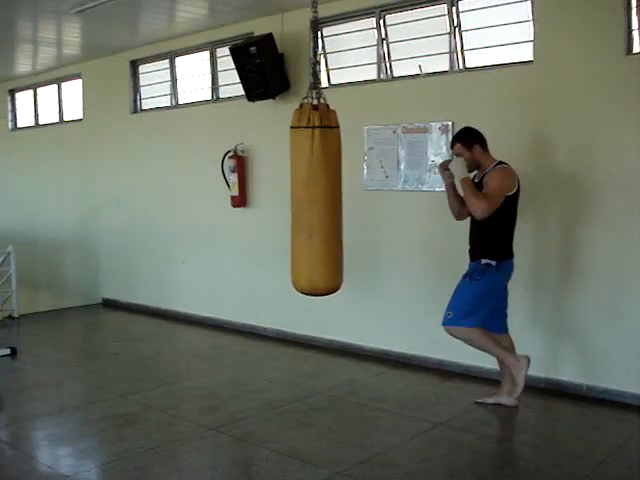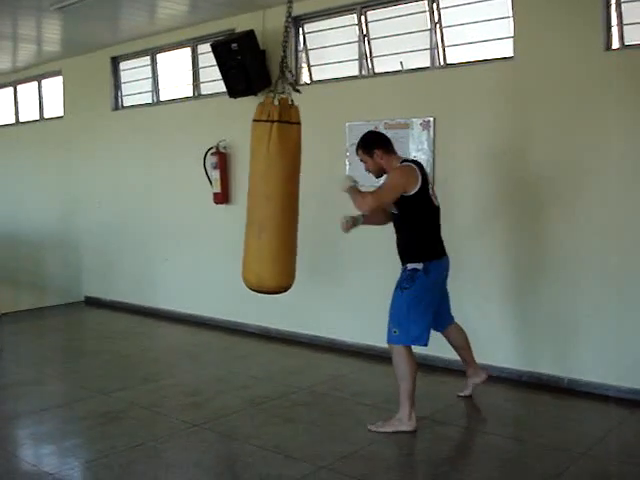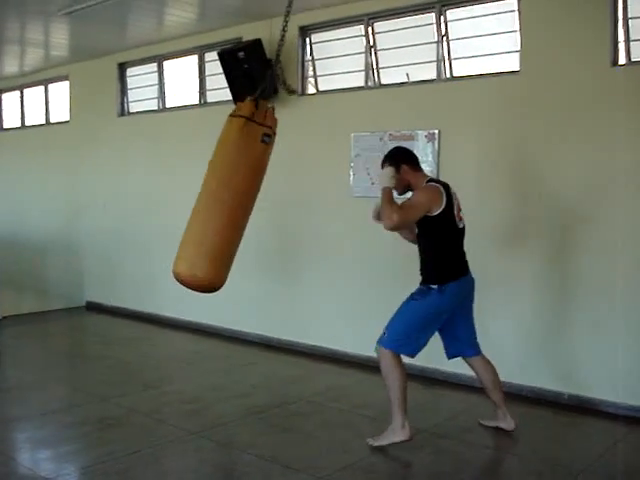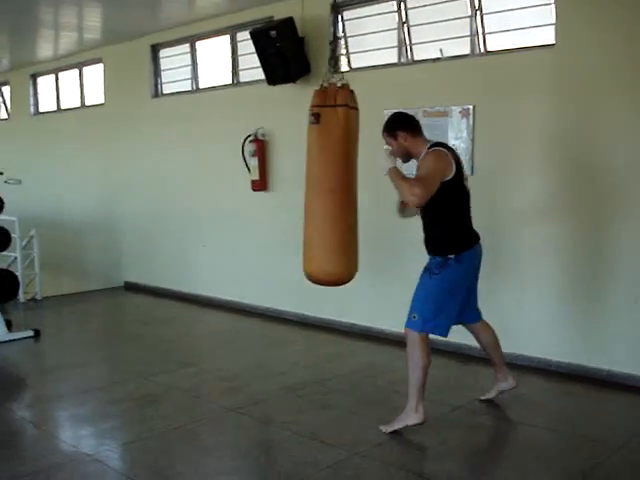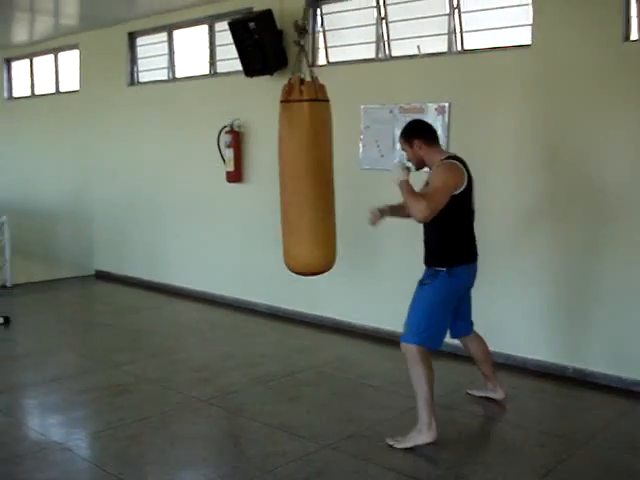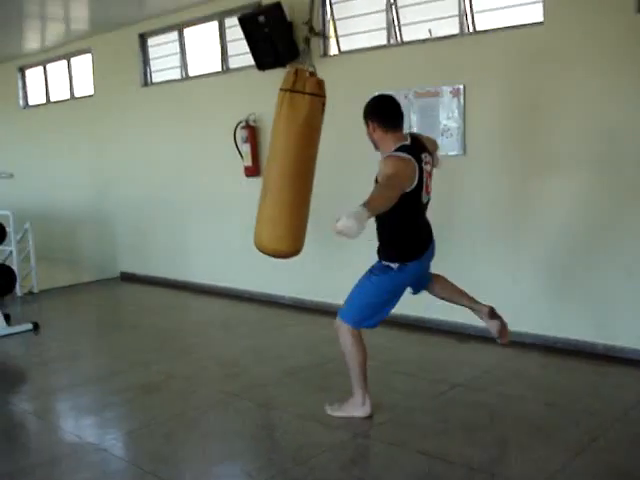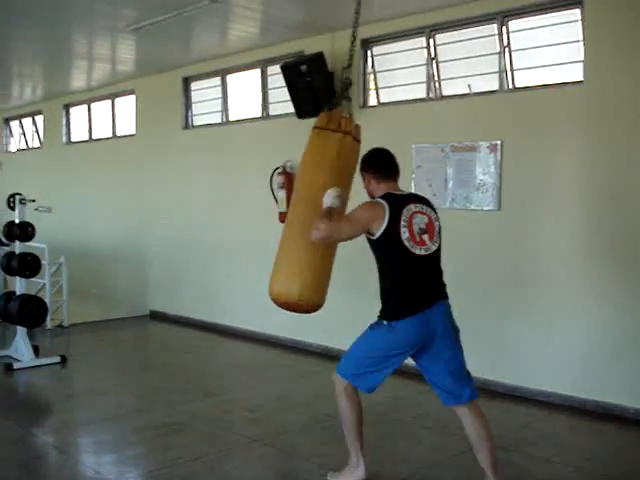
dt=0.7s
person 1, frame 1
left shoulder: (501, 173)
right shoulder: (482, 175)
left elbow: (481, 210)
right elbow: (460, 213)
left wrist: (460, 178)
right wrist: (450, 182)
left hip: (490, 264)
right hip: (491, 263)
left knee: (454, 323)
right knee: (495, 327)
left ankle: (514, 362)
right ankle: (508, 391)
person 1, frame 2
left shoulder: (405, 173)
right shoulder: (400, 176)
left elbow: (367, 205)
right elbow: (387, 214)
left wrist: (350, 188)
right wrist: (357, 220)
left hip: (420, 268)
right hip: (433, 263)
left knee: (398, 340)
right knee: (444, 322)
left ankle: (406, 417)
right ankle: (474, 372)
person 1, frame 3
left shoulder: (430, 193)
right shoulder: (441, 192)
left elbow: (393, 221)
right elbow: (416, 235)
left wrist: (386, 188)
right wrist: (385, 216)
left hip: (440, 289)
right hip: (460, 283)
left knee: (387, 349)
right knee: (471, 353)
left ankle: (399, 425)
right ankle: (503, 416)
person 1, frame 4
left shoulder: (436, 157)
right shoulder: (438, 156)
left elbow: (415, 194)
left wrist: (391, 169)
right wrist: (409, 207)
left hip: (452, 258)
right hip: (464, 252)
left knee: (415, 331)
right knee: (471, 319)
left ankle: (413, 409)
right ankle: (503, 376)
person 1, frame 5
left shoulder: (448, 171)
right shoulder: (447, 169)
left elbow: (423, 212)
right elbow: (429, 212)
left wrist: (402, 181)
right wrist: (387, 209)
left hip: (446, 271)
right hip: (463, 266)
left knee: (412, 345)
right knee: (464, 330)
left ankle: (425, 428)
right ankle: (492, 386)
person 1, frame 6
left shoulder: (396, 162)
right shoulder: (417, 142)
left elbow: (387, 190)
left wrist: (362, 212)
left hip: (398, 263)
right hip: (422, 246)
left knee: (346, 325)
right knee: (421, 279)
left ankle: (360, 401)
right ankle: (483, 311)
person 1, frame 7
left shoulder: (375, 210)
right shoulder: (424, 205)
left elbow: (319, 233)
left wrist: (331, 204)
left hip: (400, 324)
right hip: (439, 314)
left knee: (344, 381)
right knee: (463, 400)
